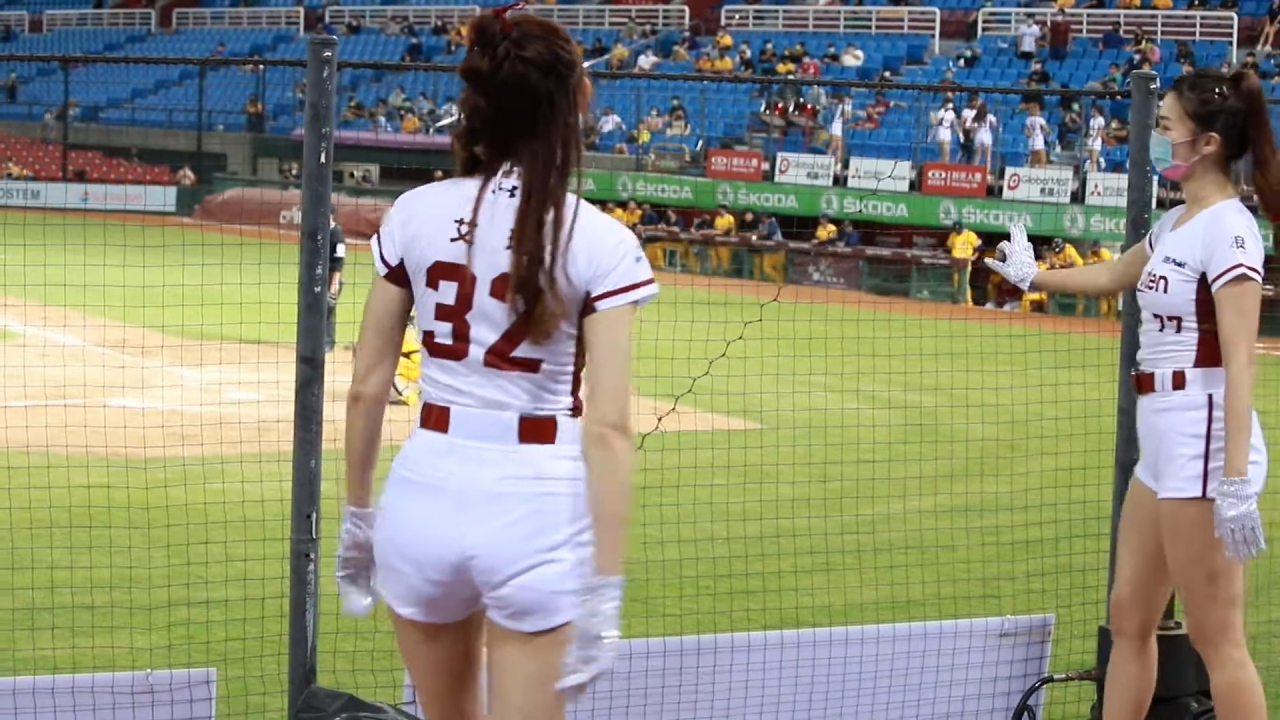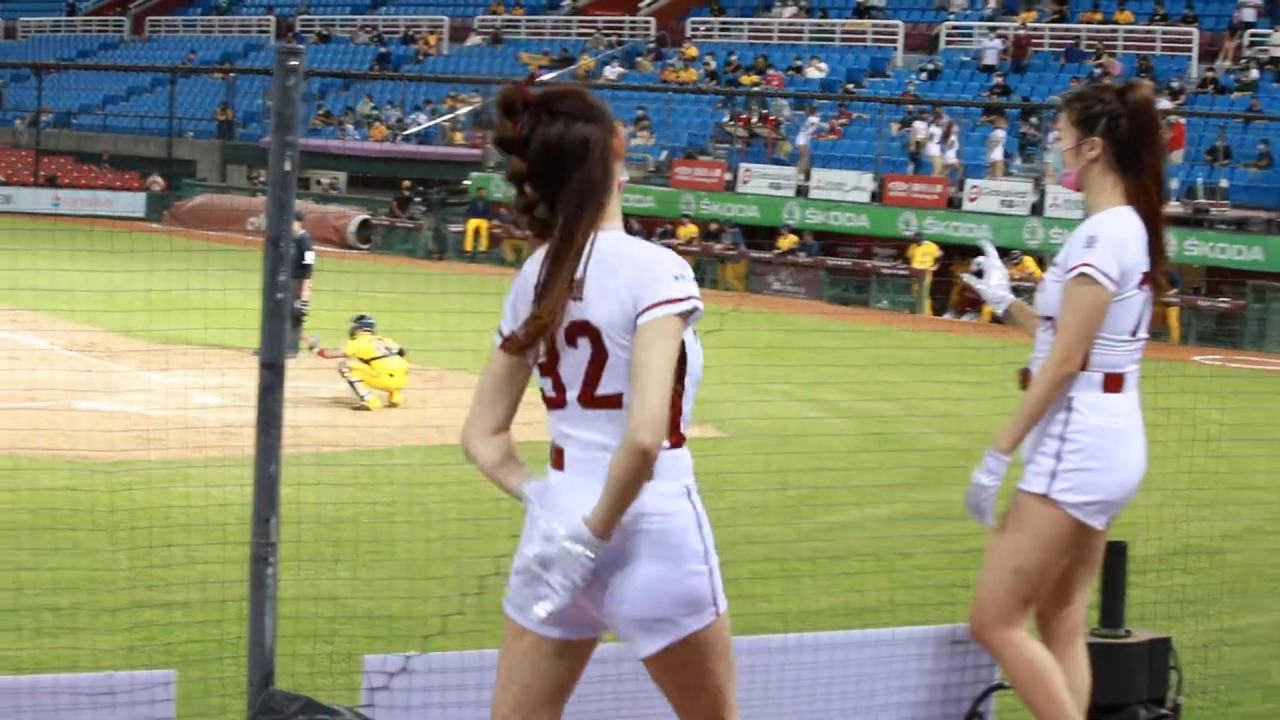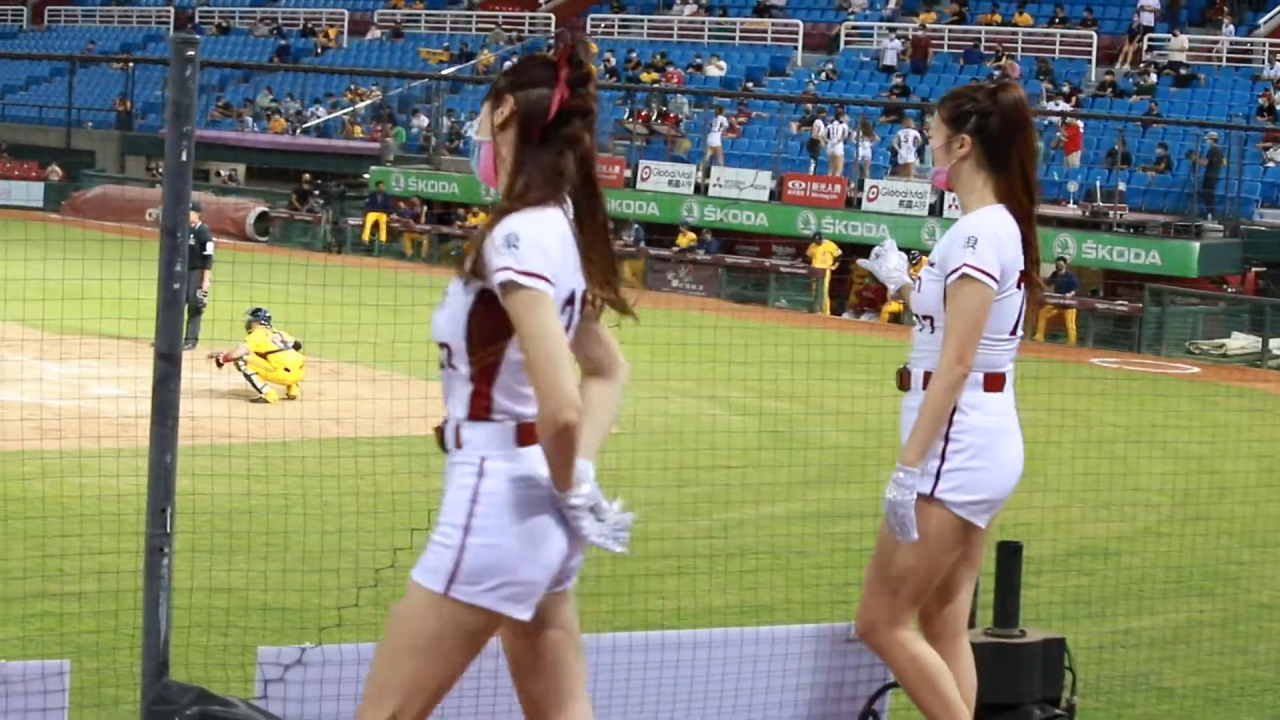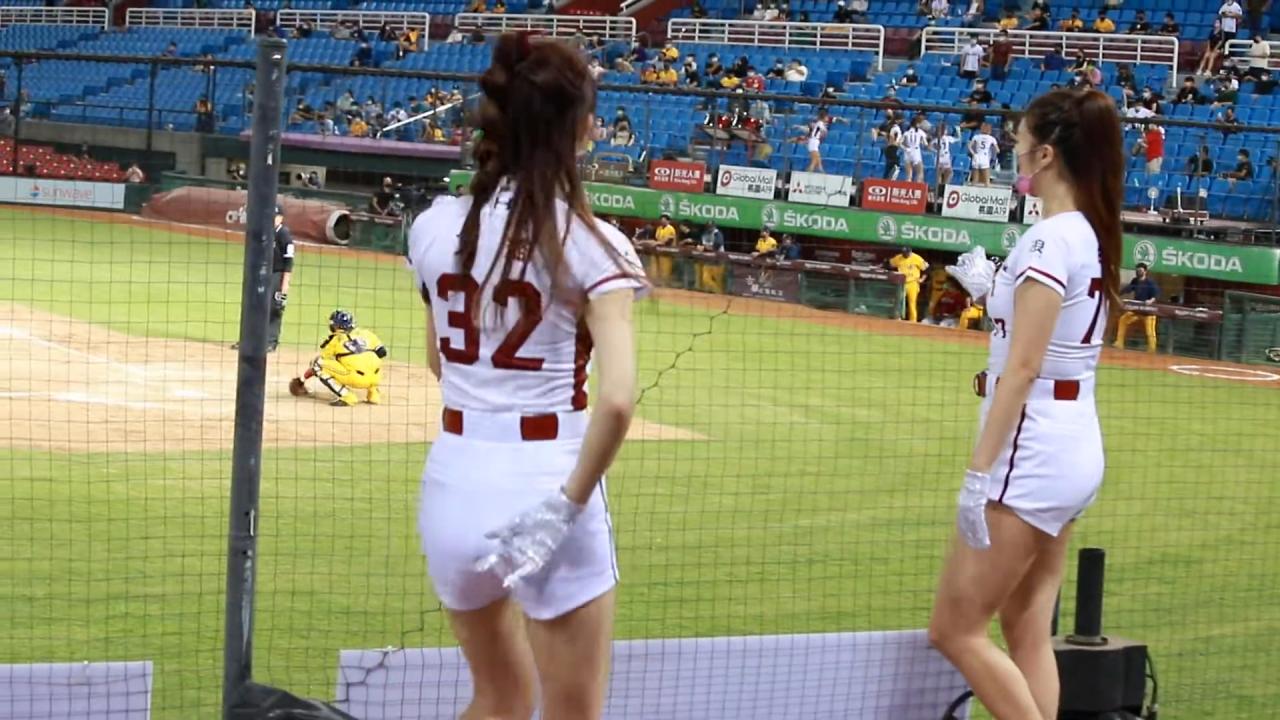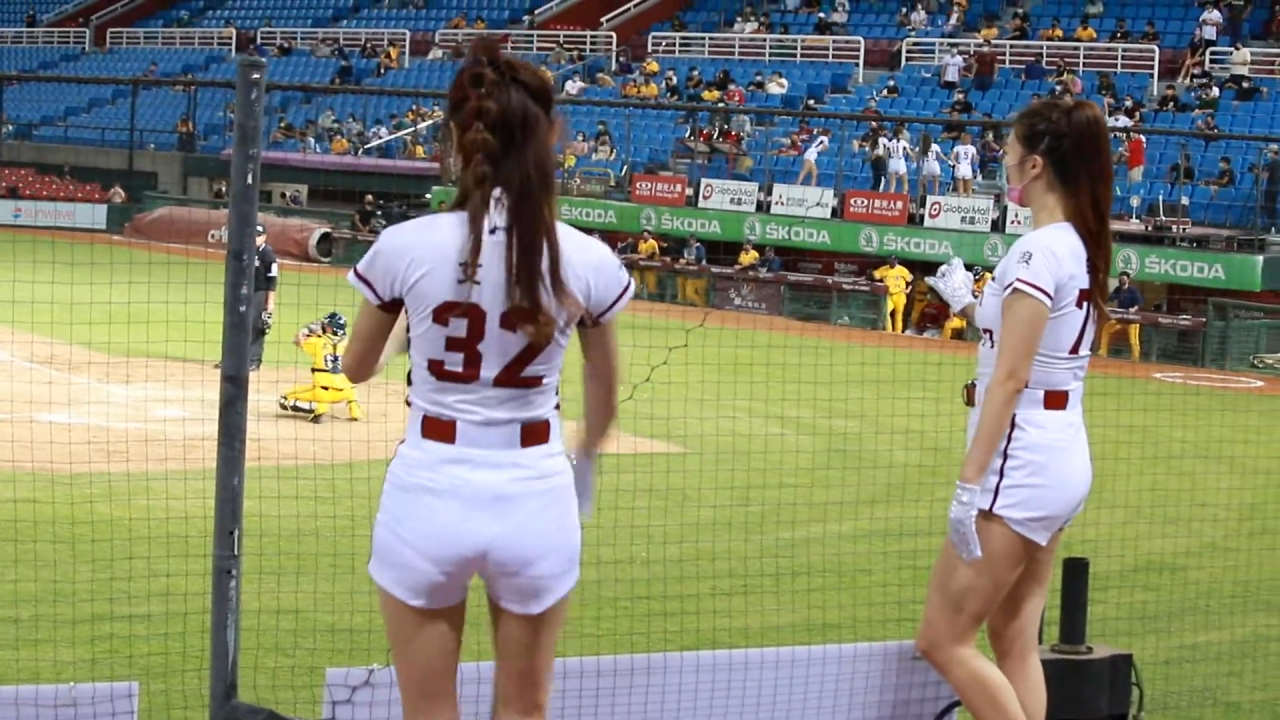
dt=0.7s
person 1, frame 1
left shoulder: (414, 213)
right shoulder: (603, 243)
left elbow: (366, 387)
right elbow: (609, 429)
left wrist: (356, 520)
right wrist: (604, 596)
left hip: (423, 497)
right hip: (535, 514)
person 1, frame 2
left shoulder: (529, 284)
right shoulder: (655, 271)
left elbow: (482, 438)
right elbow: (652, 439)
left wrist: (560, 523)
right wrist: (586, 538)
left hip: (556, 537)
right hip: (653, 548)
person 1, frame 3
left shoulder: (517, 235)
right shoulder: (564, 229)
left elbow: (559, 409)
right elbow: (609, 371)
left wrist: (570, 491)
right wrist: (577, 478)
left hip: (497, 512)
right hip: (537, 511)
person 1, frame 4
left shoulder: (436, 225)
right shoulder: (597, 244)
right elbow: (616, 400)
right wrist: (562, 508)
left hip: (451, 491)
right hip: (544, 498)
person 1, frame 5
left shoulder: (405, 245)
right shoulder: (590, 261)
left elbow: (357, 367)
right elbow: (603, 403)
right wrist: (582, 459)
left hip: (426, 500)
right hip: (534, 505)
person 2, frame 1
left shoulder: (1228, 229)
right shoulder: (1179, 223)
left elbow: (1239, 363)
right elbow: (1111, 276)
left wrist: (1234, 482)
right wrist: (1034, 275)
left hip: (1204, 448)
right hip: (1165, 447)
left knee: (1215, 637)
right knee: (1130, 618)
person 2, frame 2
left shoulder: (1102, 235)
right shoulder: (1130, 228)
left elbow: (1064, 363)
left wrist: (998, 454)
right wrist: (1006, 301)
left hip: (1078, 449)
right hip: (1102, 445)
left knee: (995, 620)
right knee: (1060, 625)
person 2, frame 3
left shoulder: (977, 233)
right shoulder: (1000, 225)
left elbow: (956, 365)
left wrist: (907, 468)
right wrist: (902, 285)
left hip: (957, 448)
right hip: (980, 446)
left knee: (882, 622)
right knee: (942, 626)
person 2, frame 4
left shoulder: (1049, 239)
right shoulder: (1092, 236)
left elbow: (1021, 369)
left wrist: (977, 471)
right wrist: (990, 290)
left hip: (1035, 452)
right hip: (1071, 448)
left knee: (955, 628)
right knee: (1027, 632)
person 2, frame 5
left shoulder: (1037, 249)
right shoulder: (1082, 247)
left elbow: (1009, 380)
left wrist: (969, 484)
right wrist: (968, 304)
left hip: (1022, 462)
right hip: (1059, 457)
left knee: (943, 640)
right knee: (1015, 643)
